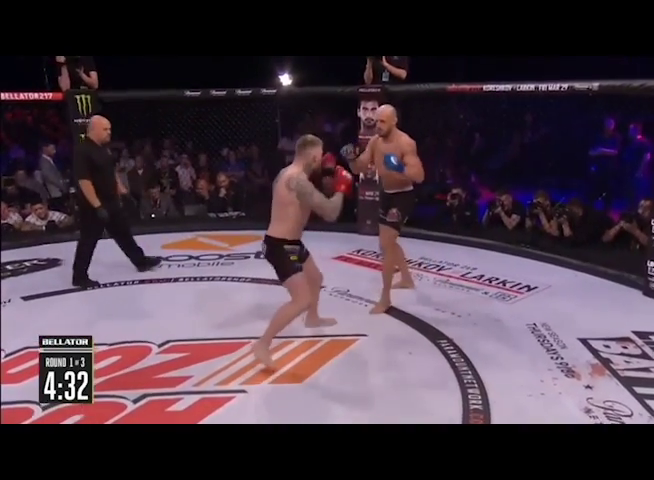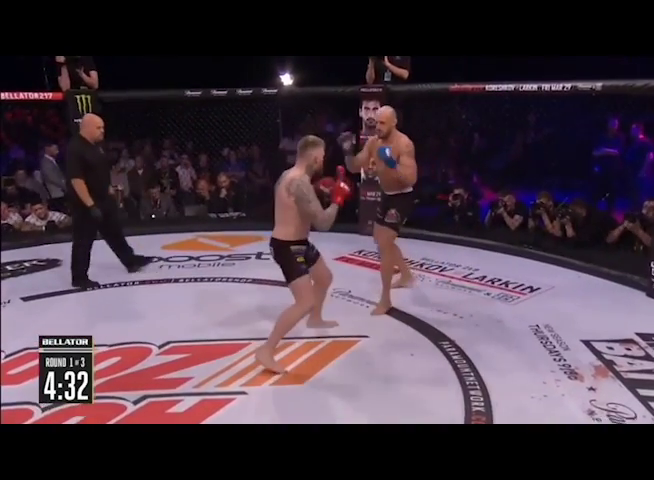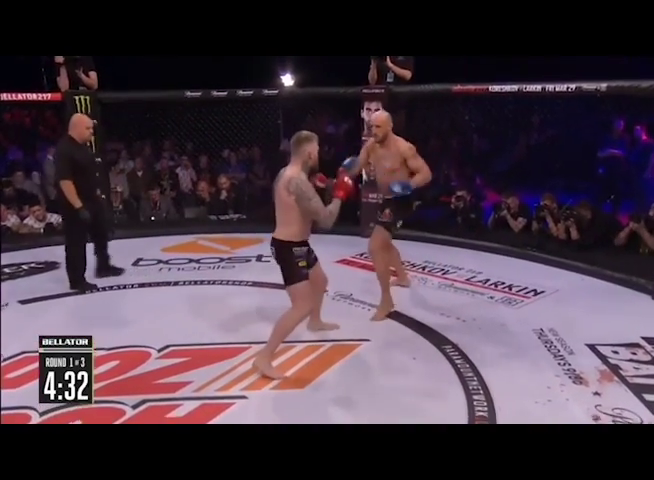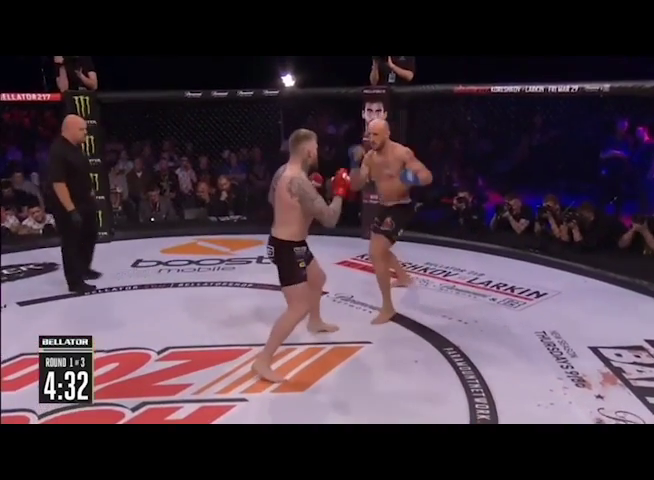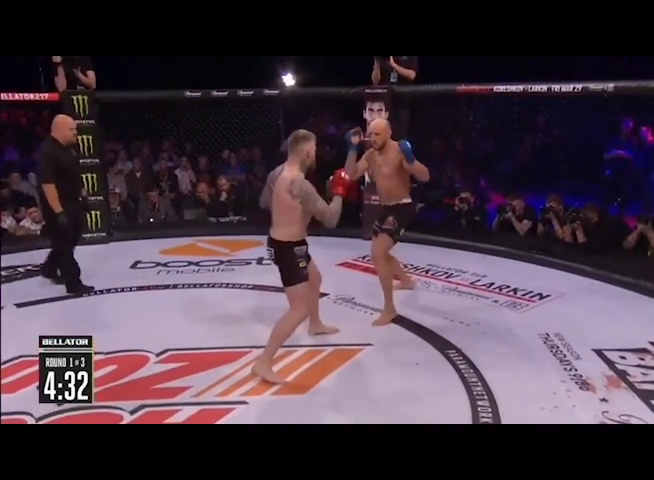
dt=0.1s
person 1, frame 1
left shoulder: (288, 173)
right shoulder: (299, 181)
right elbow: (330, 213)
right wrist: (342, 188)
left hip: (288, 242)
right hip: (280, 247)
left knee: (315, 278)
right knee: (301, 299)
left ankle: (313, 318)
right ankle: (262, 346)
person 1, frame 2
left shoulder: (291, 175)
right shoulder: (300, 184)
right elbow: (323, 223)
left wrist: (318, 190)
right wrist: (337, 200)
left hip: (297, 244)
right hip: (288, 248)
left knee: (325, 277)
right knee: (305, 302)
left ankle: (315, 319)
right ankle: (267, 350)
person 1, frame 3
left shoulder: (285, 174)
right shoulder: (298, 183)
right elbow: (326, 220)
left wrist: (313, 189)
right wrist: (340, 195)
left hip: (295, 244)
right hip: (289, 249)
left knee: (320, 282)
right knee: (302, 307)
left ankle: (315, 322)
right ankle: (264, 358)
person 1, frame 4
left shoulder: (283, 172)
right shoulder: (300, 182)
right elbow: (329, 219)
right wrist: (340, 192)
left hip: (291, 243)
right hip: (287, 248)
left knee: (318, 279)
right knee: (299, 308)
left ankle: (315, 322)
right ankle: (263, 361)
person 1, frame 5
left shoulder: (277, 173)
right shoulder: (300, 185)
left elbow: (264, 203)
right elbow: (330, 219)
right wrist: (339, 192)
left hip: (279, 242)
right hip: (288, 248)
left knee: (314, 281)
right knee: (299, 310)
left ankle: (315, 325)
right ankle: (263, 365)
person 2, frame 1
left shoulder: (405, 143)
right shoulder: (374, 142)
left elbow: (419, 177)
right elbow: (360, 169)
left wrist: (400, 168)
right wrist: (352, 159)
left hip: (403, 197)
right hip: (388, 195)
left knee: (386, 245)
right knee: (390, 241)
left ankle: (385, 298)
right ankle: (406, 279)
person 2, frame 2
left shoulder: (404, 144)
right shoulder: (373, 142)
left elbow: (411, 178)
right elbow: (354, 167)
left wrist: (393, 165)
right wrist: (347, 152)
left hip: (402, 198)
right hip: (387, 196)
left knee: (383, 246)
right knee: (383, 240)
left ankle: (385, 299)
right ankle: (405, 276)
person 2, frame 3
left shoulder: (404, 148)
right shoulder: (370, 146)
left elbow: (426, 174)
right elbow: (353, 172)
left wrist: (408, 186)
right wrist: (349, 166)
left hip: (400, 202)
right hip: (386, 200)
left knee: (375, 247)
right knee: (382, 243)
left ankle: (386, 303)
right ankle: (402, 276)
person 2, frame 4
left shoulder: (401, 153)
right shoulder: (369, 157)
left elbow: (427, 175)
right elbow: (356, 185)
left wrist: (415, 179)
right wrist: (355, 165)
left hip: (400, 209)
right hip: (384, 208)
left knee: (375, 254)
right knee: (379, 249)
left ankle: (387, 307)
right ankle: (403, 278)
person 2, frame 5
left shoulder: (399, 152)
right shoulder: (370, 154)
left elbow: (425, 176)
right elbow: (350, 176)
left wrist: (411, 160)
right wrist: (352, 149)
left hip: (401, 209)
right hip: (386, 208)
left knee: (377, 254)
right knee: (381, 252)
left ankle: (389, 309)
right ankle: (406, 281)
person 3, frame 1
left shoulder: (104, 148)
right shoulder: (83, 151)
right elbow: (83, 181)
left wrist: (122, 191)
right wrist: (97, 206)
left hip: (110, 200)
right hip: (92, 204)
left knee: (123, 232)
right knee: (89, 239)
left ankle: (140, 261)
right ankle: (79, 276)
person 3, frame 2
left shoulder: (96, 146)
right shoulder: (75, 149)
right elbow: (76, 180)
left wrist: (110, 191)
right wrist: (90, 205)
left hip: (103, 198)
right hip: (85, 203)
left knee: (114, 231)
right knee: (84, 239)
left ankle: (130, 260)
right ankle: (79, 277)
person 3, frame 3
left shoulder: (84, 146)
right shoulder: (64, 150)
right elbow: (64, 181)
left wrist: (97, 194)
right wrist: (79, 207)
left hip: (92, 199)
right hip: (74, 205)
left knee: (101, 233)
right knee: (76, 241)
left ankle: (104, 267)
right ankle: (77, 280)
person 3, frame 4
left shoulder: (76, 148)
right shoulder: (58, 151)
right elbow: (58, 183)
left wrist: (90, 195)
right wrist: (71, 210)
left hip: (84, 201)
right hip: (68, 206)
left knee: (89, 235)
right knee: (72, 243)
left ankle: (82, 269)
right ankle: (76, 281)
person 3, frame 5
left shoulder: (68, 148)
right shoulder: (47, 151)
right elbow: (47, 184)
left wrist: (82, 195)
right wrist: (59, 212)
left hip: (72, 203)
right hip: (57, 207)
left knee: (71, 239)
right knee: (65, 243)
left ankle: (49, 267)
right ankle: (73, 283)
